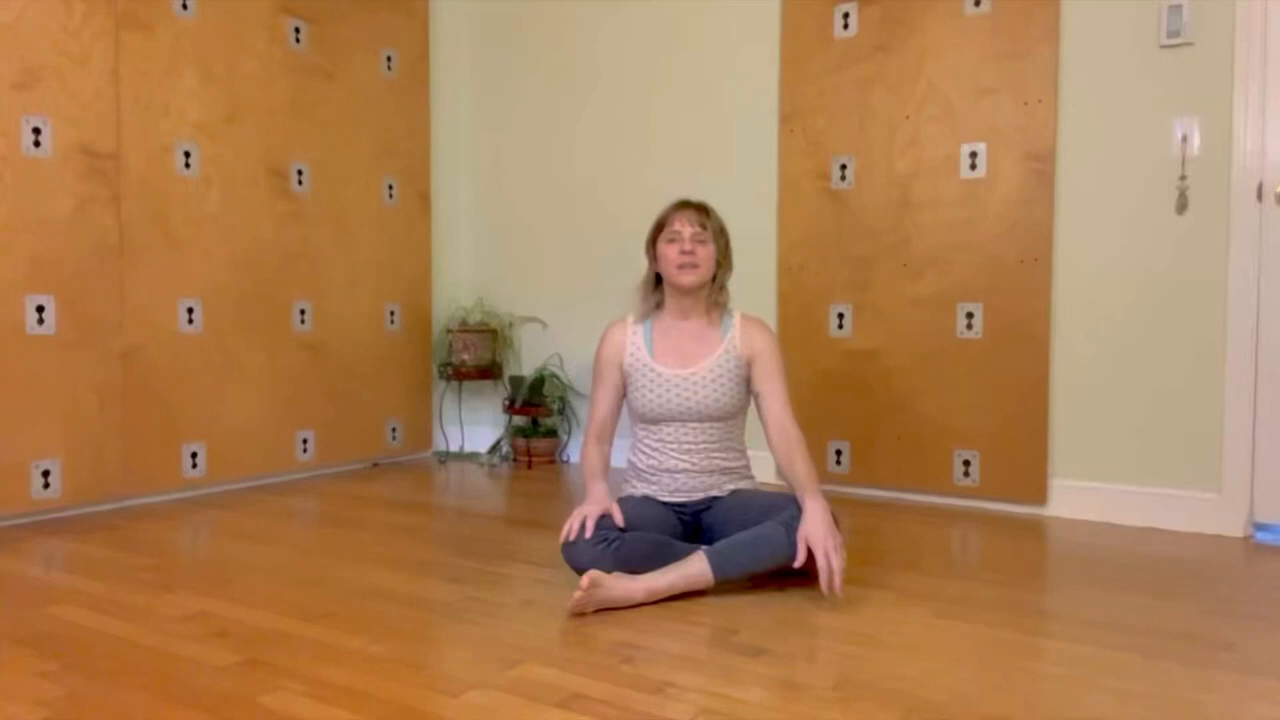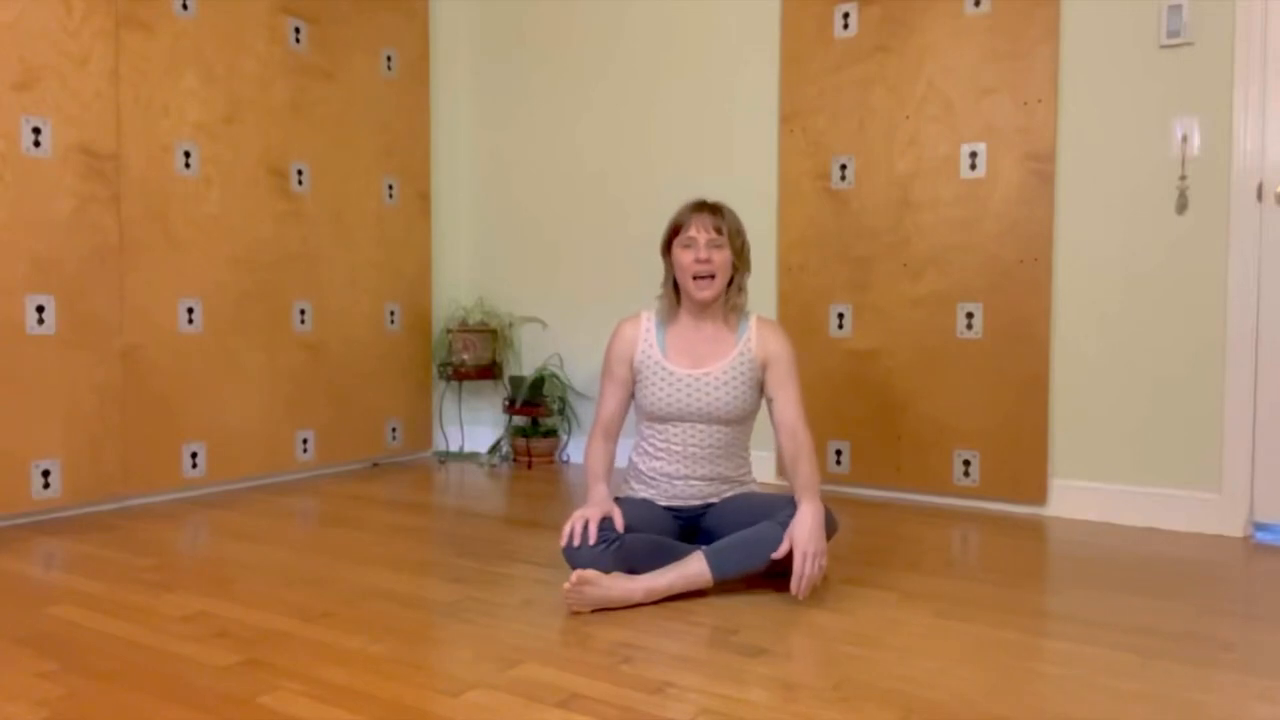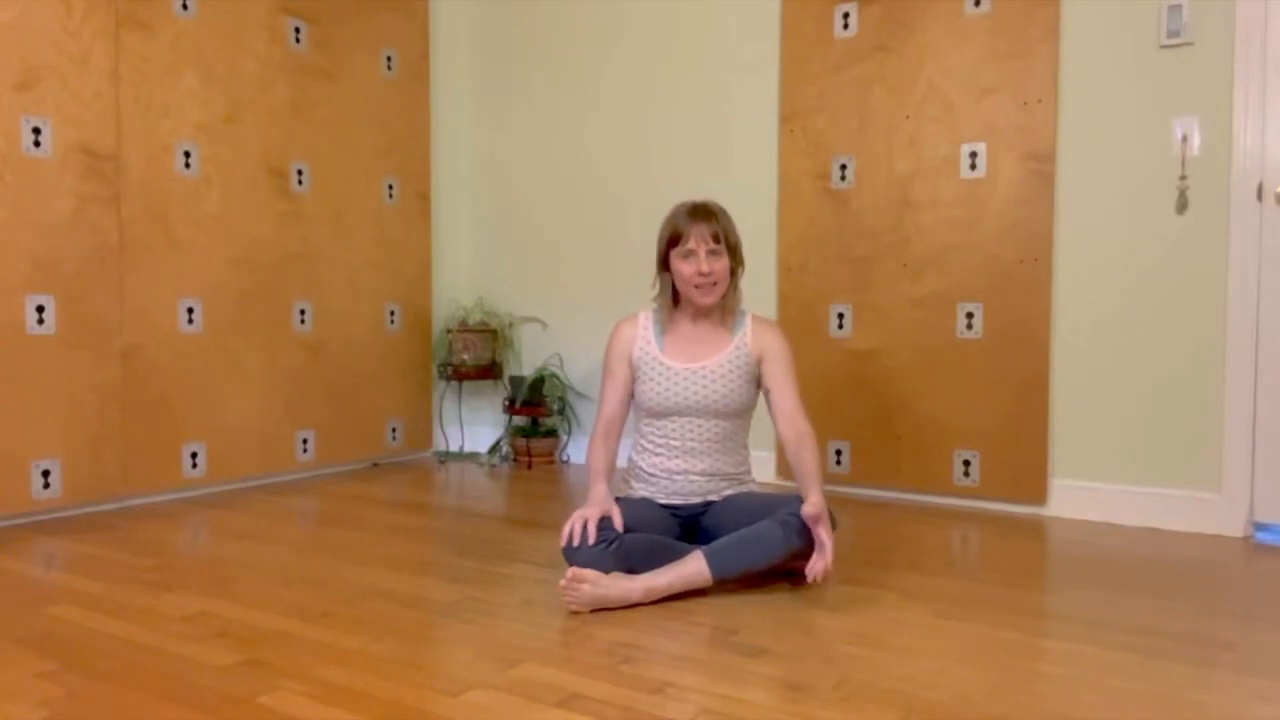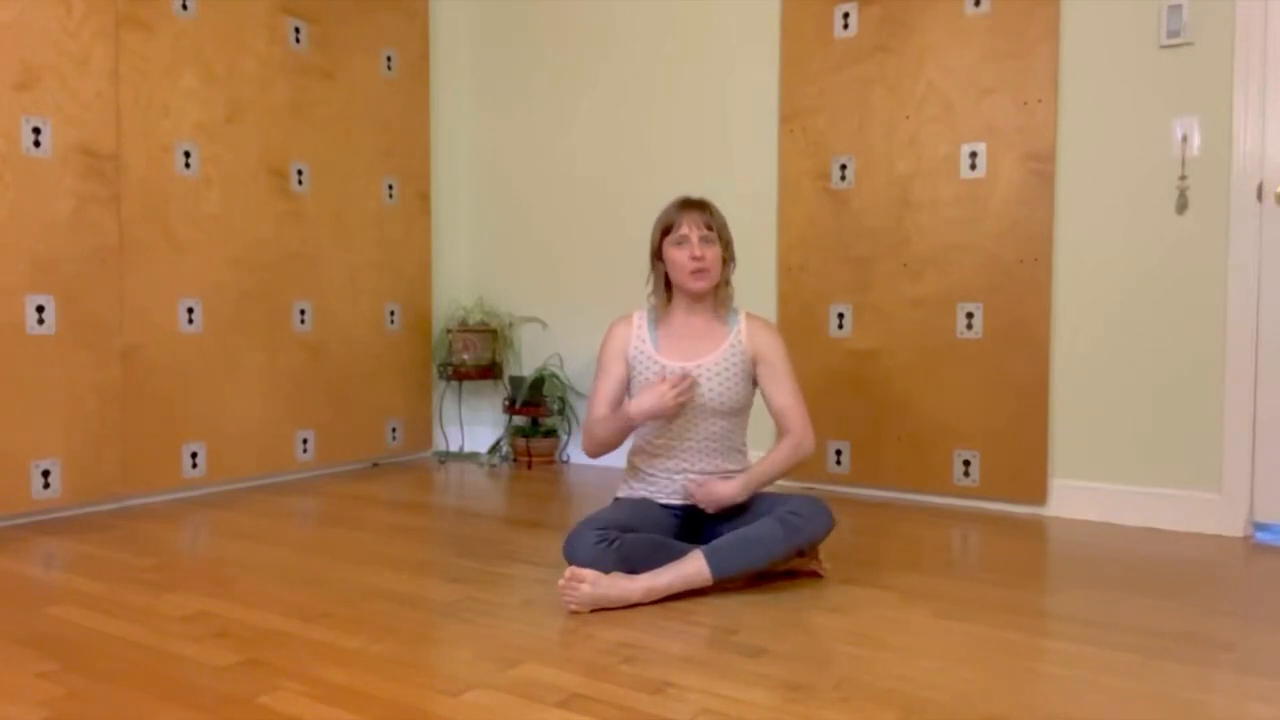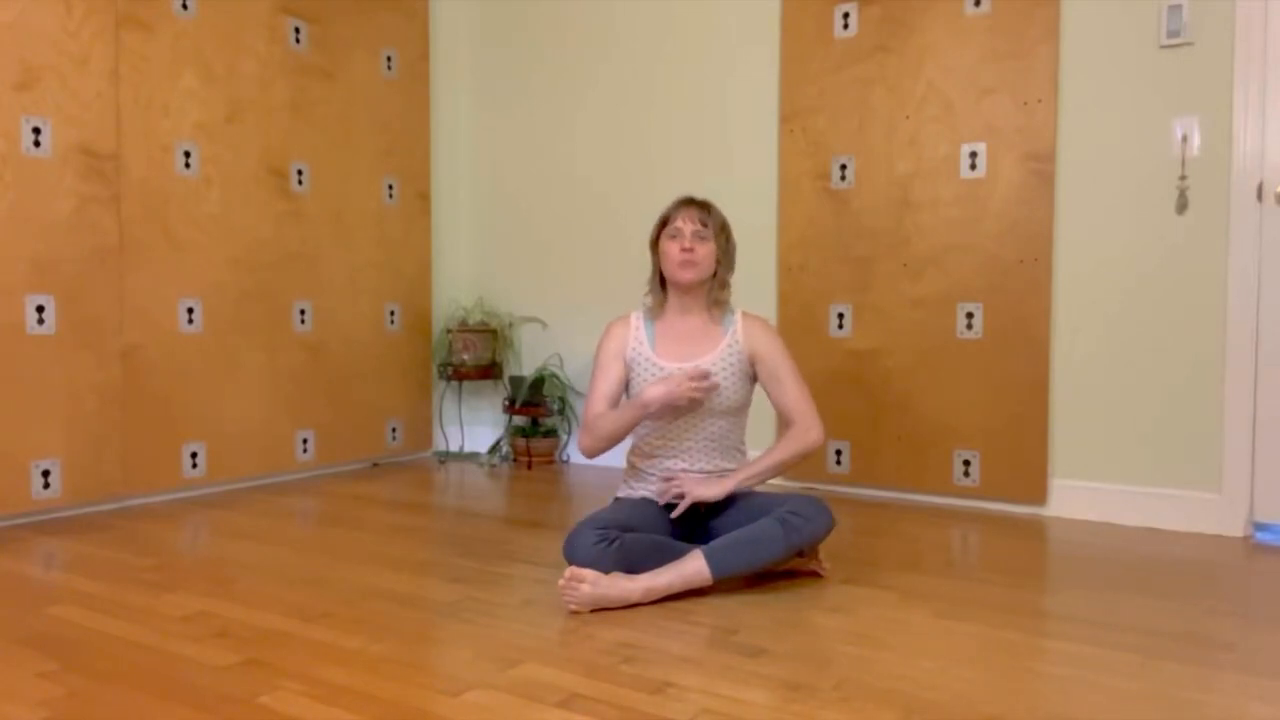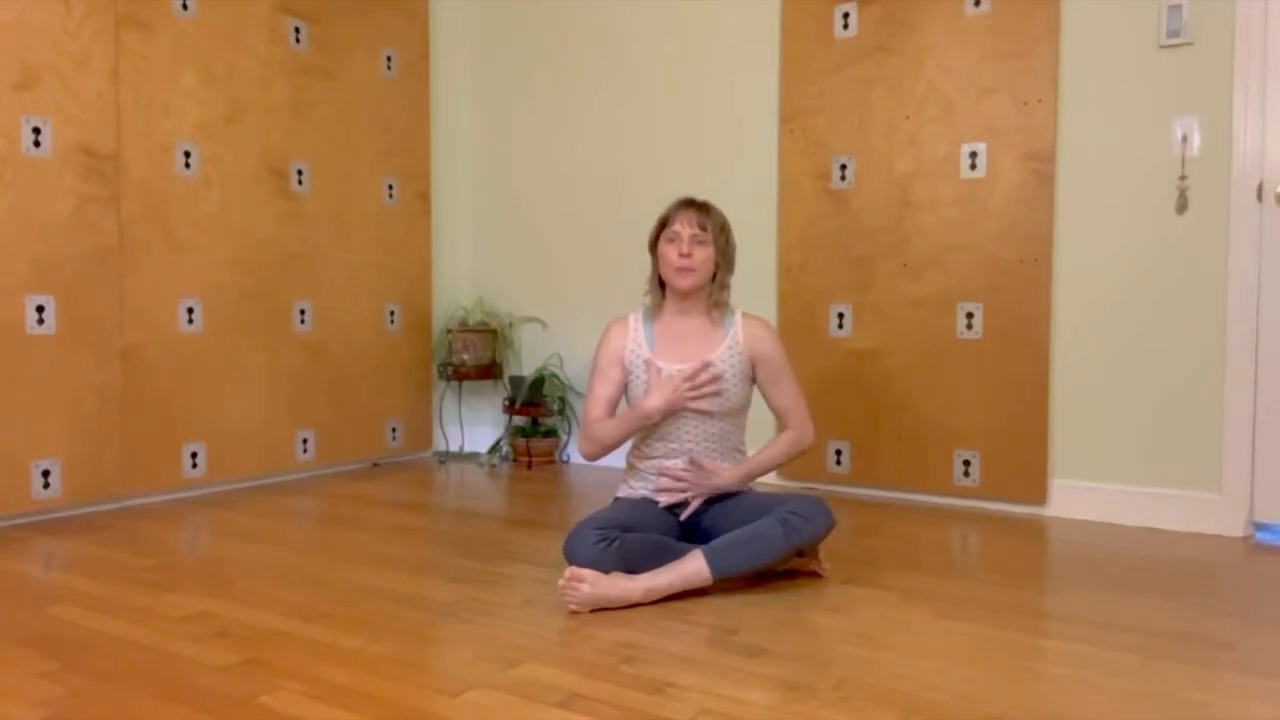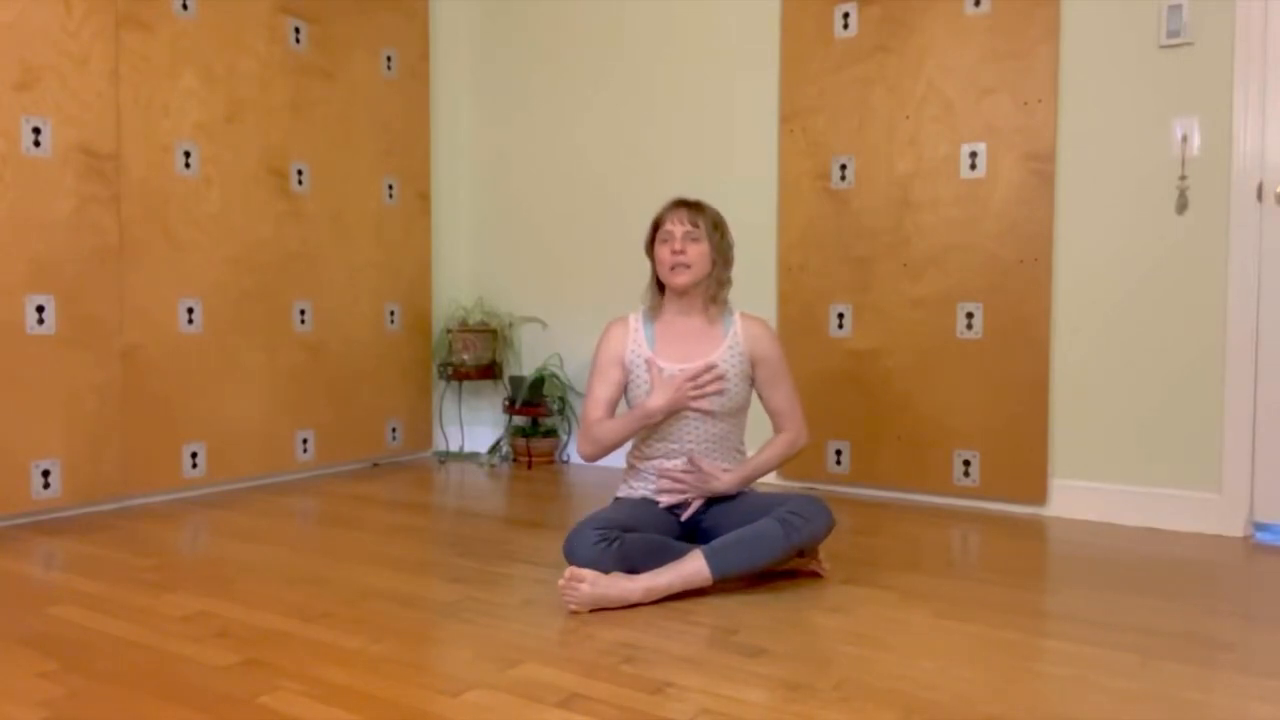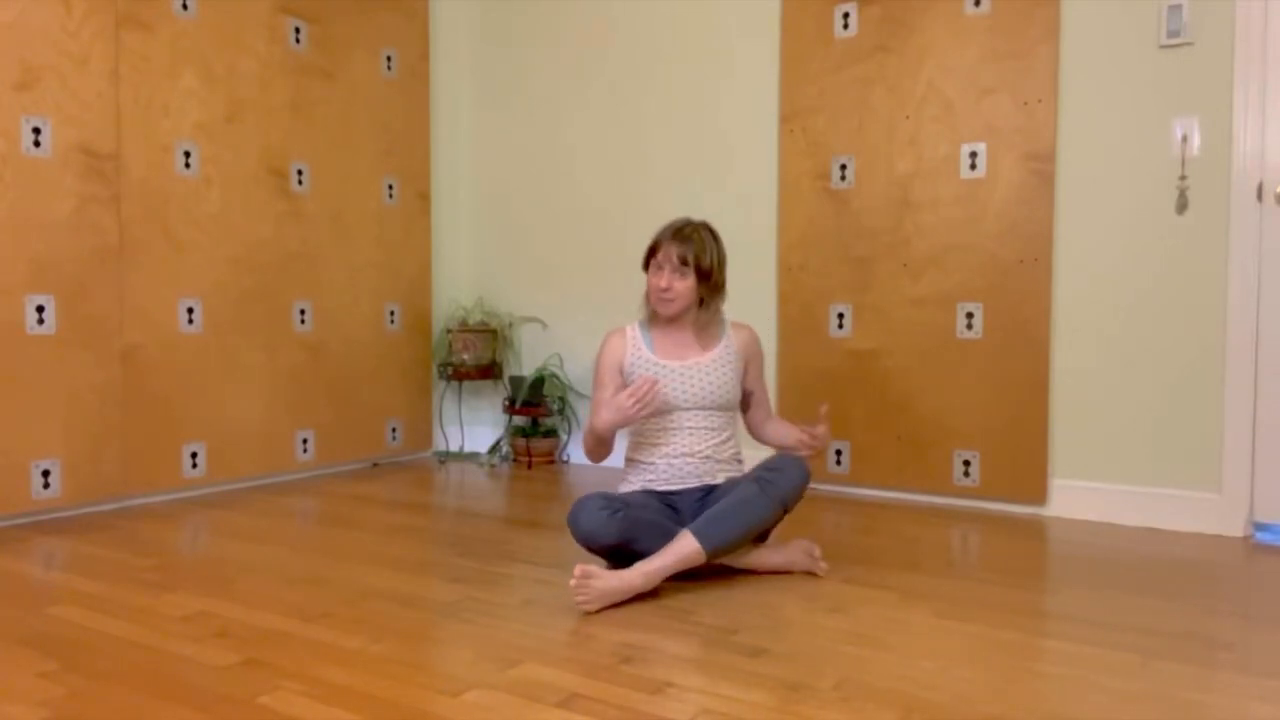
dt=0.7s
person 1, frame 1
left shoulder: (751, 336)
right shoulder: (621, 338)
left elbow: (783, 430)
right elbow: (598, 436)
left wrist: (814, 502)
right wrist: (596, 490)
left hip: (727, 500)
right hip: (651, 502)
left knee: (806, 519)
right knee: (582, 546)
left ankle: (639, 588)
right ankle: (750, 560)
person 1, frame 2
left shoulder: (766, 339)
right shoulder: (633, 334)
left elbow: (794, 434)
right elbow: (603, 432)
left wrist: (809, 507)
right wrist: (598, 492)
left hip: (727, 505)
right hip: (650, 504)
left knee: (820, 520)
right knee: (583, 546)
left ankle: (638, 588)
right ankle: (750, 562)
person 1, frame 3
left shoulder: (762, 337)
right shoulder: (632, 334)
left elbow: (796, 430)
right elbow: (606, 430)
left wrist: (815, 498)
right wrist: (599, 488)
left hip: (727, 503)
right hip: (650, 504)
left knee: (817, 522)
right knee: (583, 546)
left ankle: (636, 587)
right ankle: (757, 560)
person 1, frame 4
left shoulder: (756, 335)
right shoulder: (626, 333)
left elbow: (800, 438)
right elbow: (592, 443)
left wrist: (738, 488)
right wrist: (636, 412)
left hip: (725, 505)
right hip: (649, 503)
left knee: (814, 515)
right knee: (583, 547)
left ankle: (636, 587)
right ankle: (764, 558)
person 1, frame 5
left shoulder: (752, 334)
right shoulder: (624, 333)
left elbow: (808, 431)
right elbow: (590, 441)
left wrist: (726, 484)
right wrist: (650, 400)
left hip: (724, 504)
right hip: (649, 502)
left knee: (814, 514)
right knee: (583, 546)
left ankle: (636, 587)
right ankle: (764, 558)
person 1, frame 6
left shoulder: (752, 335)
right shoulder: (622, 335)
left elbow: (799, 431)
right elbow: (589, 444)
left wrist: (732, 478)
right wrist: (652, 407)
left hip: (725, 501)
right hip: (648, 501)
left knee: (813, 514)
right knee: (583, 546)
left ankle: (637, 587)
right ankle: (762, 558)
person 1, frame 7
left shoulder: (752, 335)
right shoulder: (622, 335)
left elbow: (793, 433)
right elbow: (589, 445)
left wrist: (731, 480)
right wrist: (656, 407)
left hip: (725, 501)
right hip: (648, 502)
left knee: (814, 515)
right knee: (583, 546)
left ankle: (636, 587)
right ankle: (762, 558)
person 1, frame 8
left shoulder: (740, 340)
right shoulder: (620, 343)
left elbow: (761, 421)
right elbow: (595, 453)
left wrist: (804, 438)
right wrist: (603, 425)
left hip: (722, 497)
right hip: (649, 499)
left knee: (789, 470)
right knee: (587, 515)
left ankle: (635, 577)
right ankle: (761, 556)
